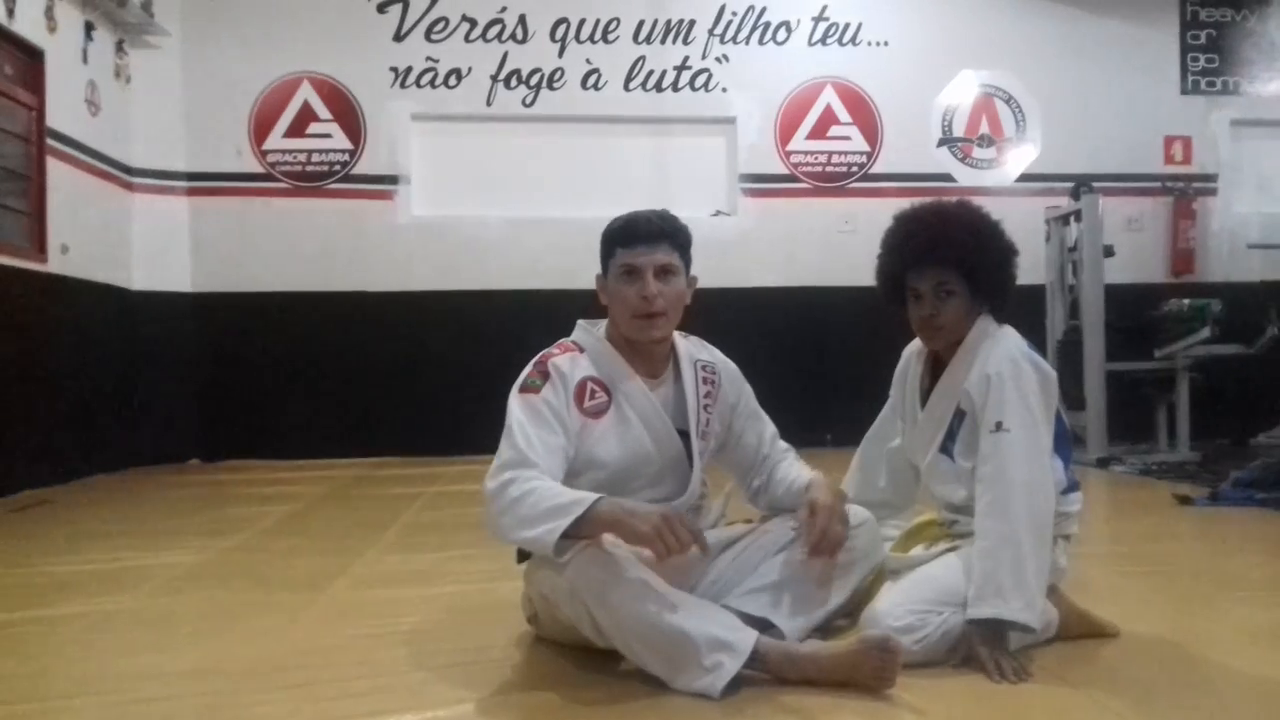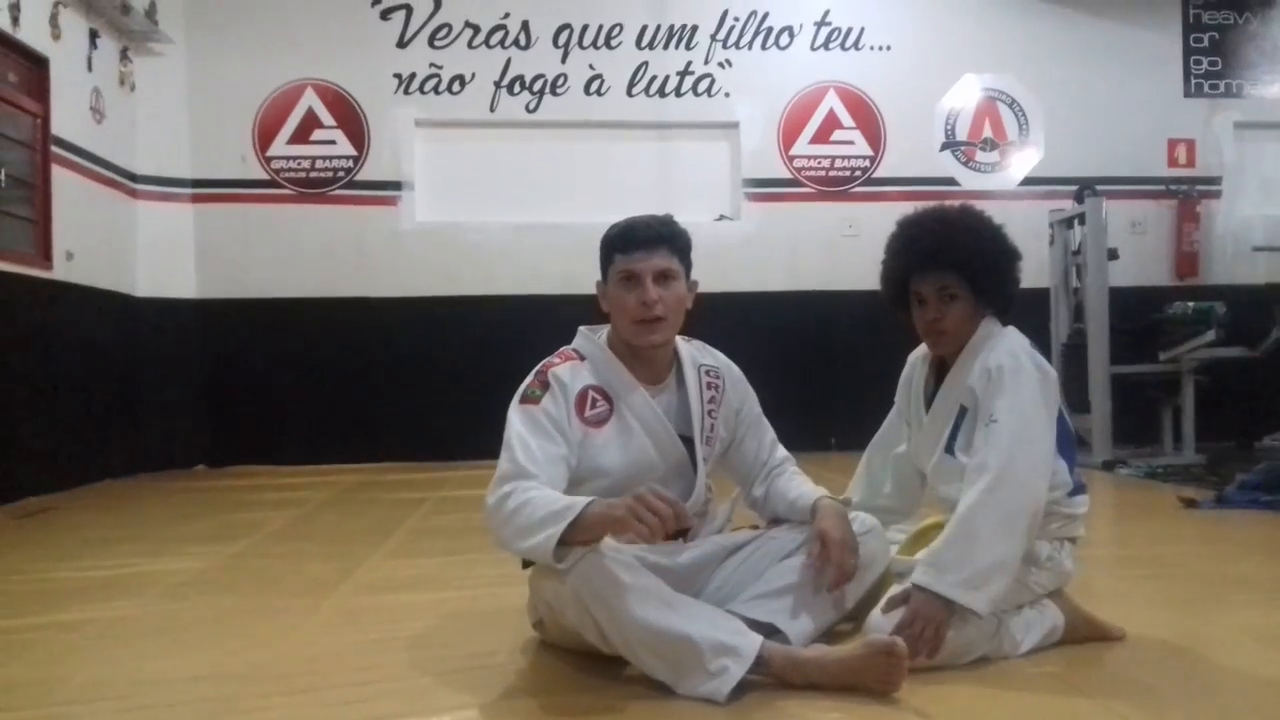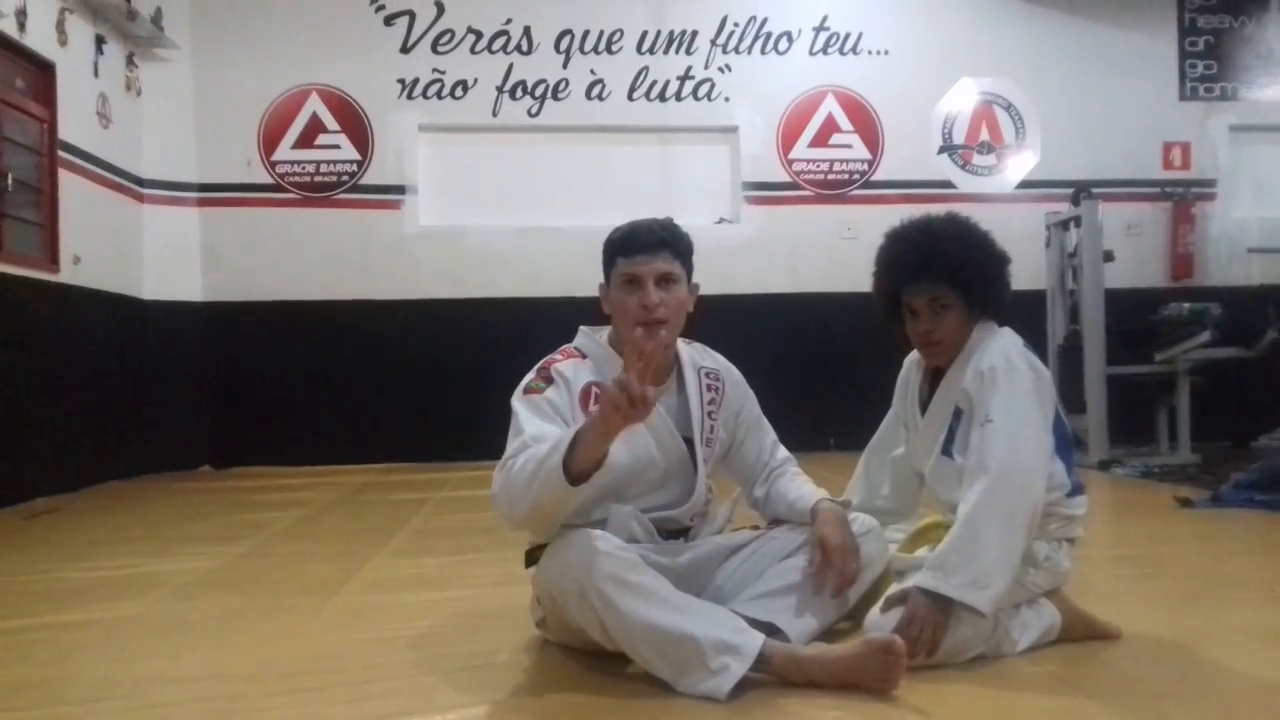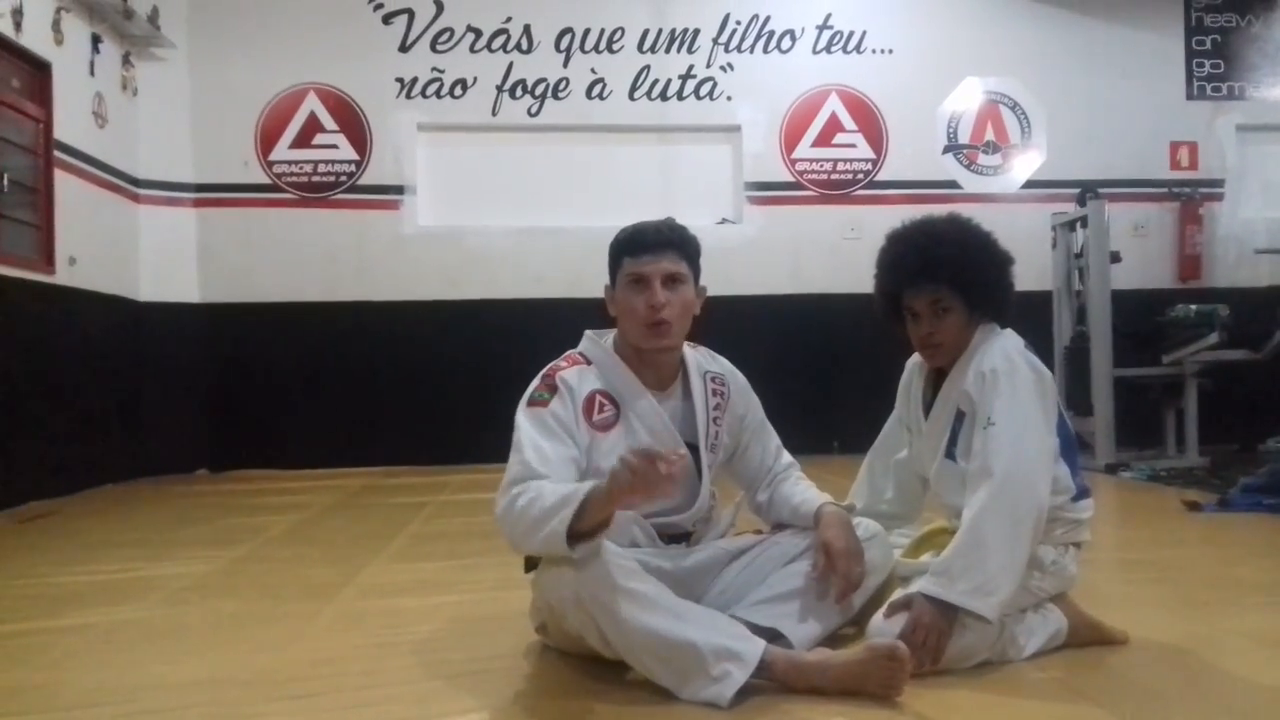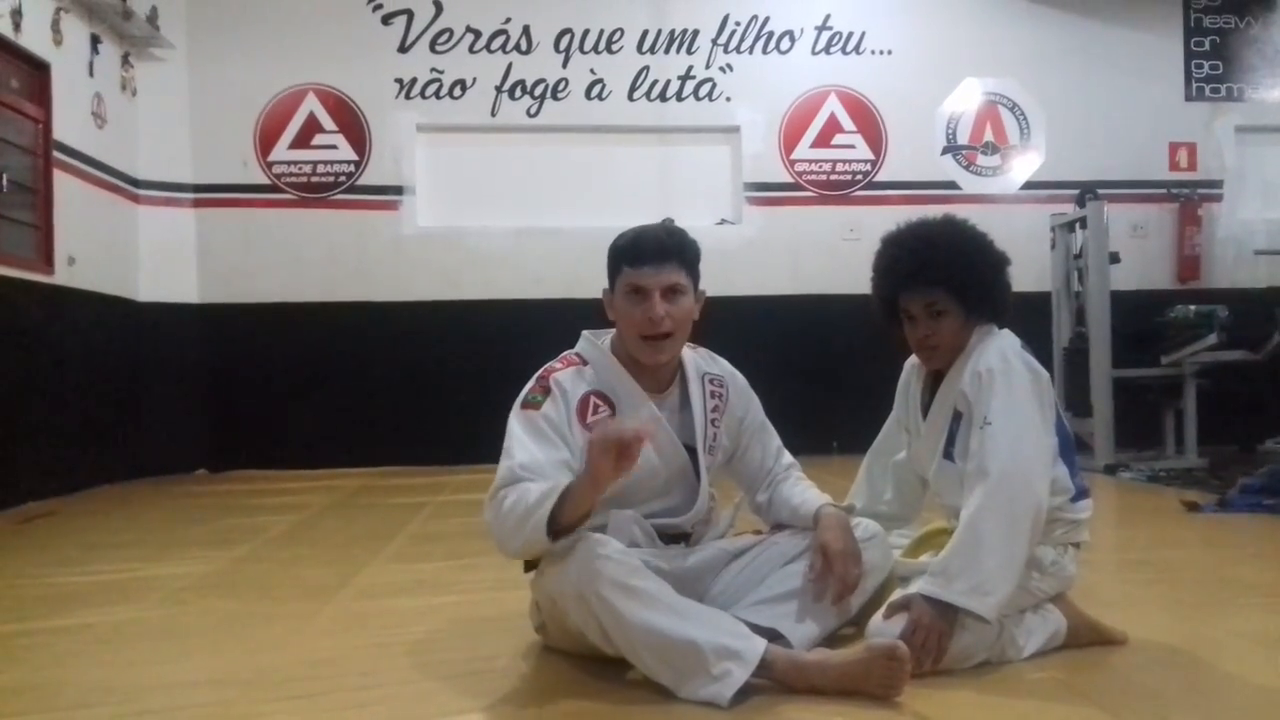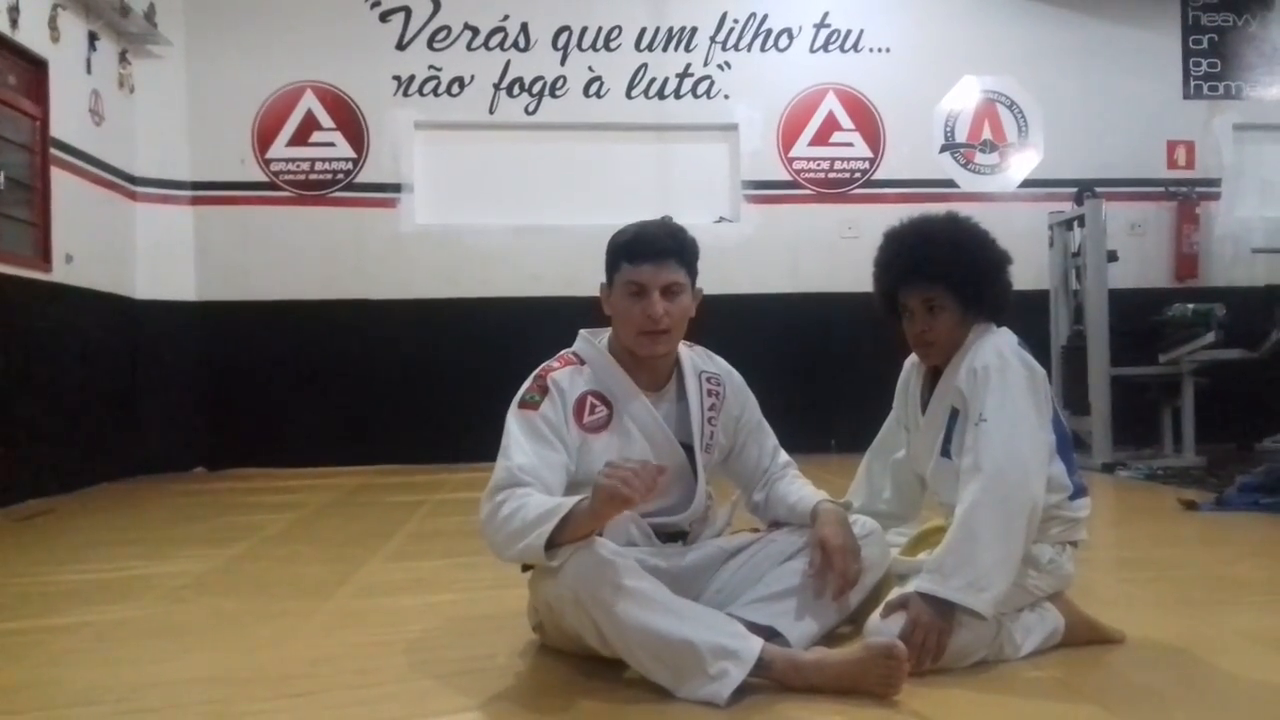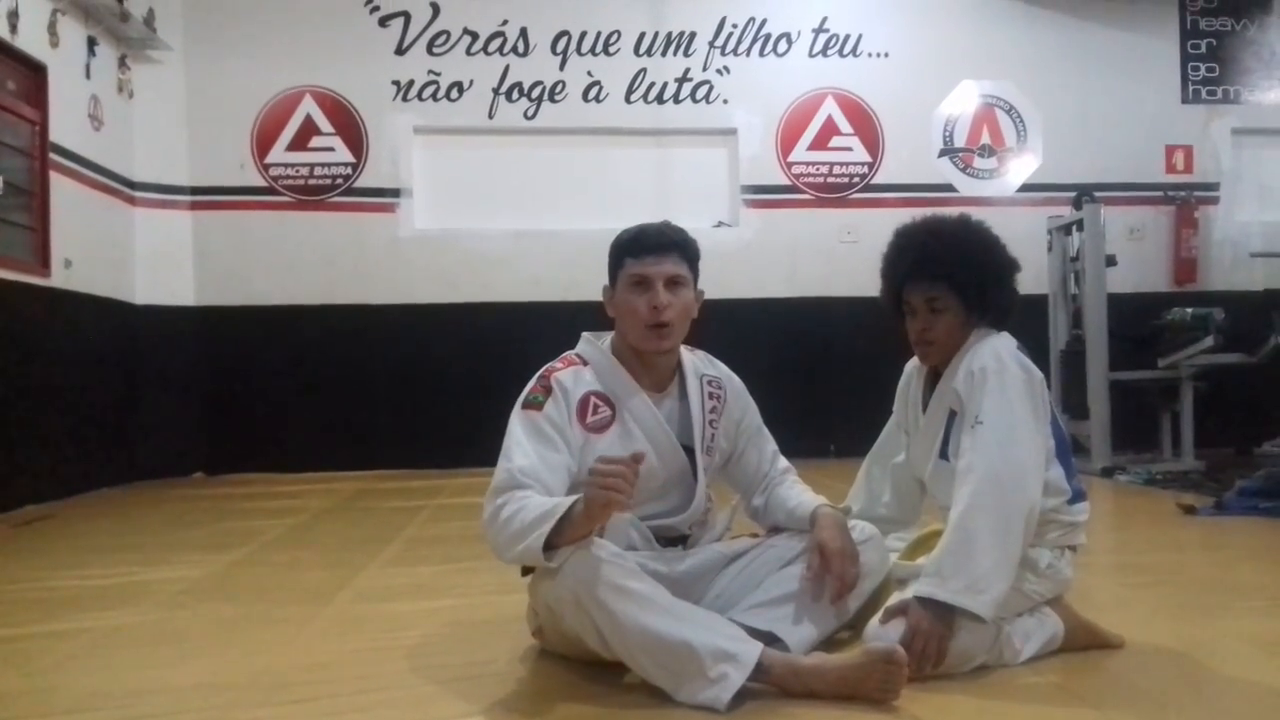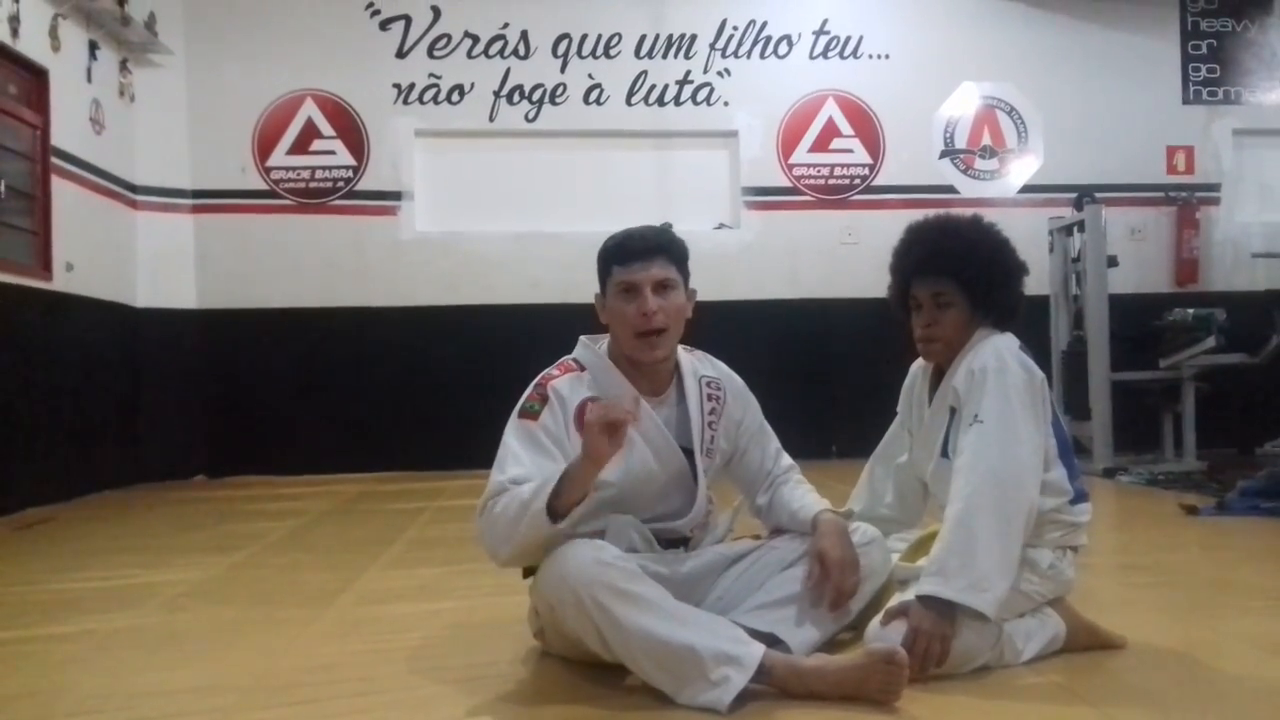
dt=0.4s
person 1, frame 1
left shoulder: (711, 371)
right shoulder: (557, 374)
left elbow: (766, 460)
right elbow: (511, 496)
left wrist: (816, 489)
right wrist: (614, 515)
left hip: (689, 561)
right hip: (602, 567)
left knee: (858, 532)
right knee: (575, 566)
left ankle: (706, 638)
right ankle: (786, 656)
person 1, frame 2
left shoulder: (716, 375)
right shoulder: (558, 384)
left elbow: (770, 471)
right elbow: (512, 510)
left wrist: (825, 508)
right wrist: (606, 514)
left hip: (696, 565)
right hip: (603, 578)
left knee: (863, 538)
right knee: (578, 566)
left ankle: (713, 639)
right ankle: (791, 661)
person 1, frame 3
left shoulder: (714, 375)
right shoulder: (558, 379)
left elbow: (770, 470)
right elbow: (517, 498)
left wrist: (825, 510)
right wrist: (604, 424)
left hip: (697, 563)
right hip: (600, 574)
left knee: (862, 537)
right knee: (576, 560)
left ankle: (714, 640)
right ankle: (791, 658)
person 1, frame 4
left shoulder: (719, 380)
right shoulder: (564, 386)
left elbow: (774, 476)
right elbow: (520, 519)
left wrist: (828, 514)
right wrist: (615, 491)
left hip: (699, 569)
right hip: (600, 584)
left knee: (866, 542)
right knee: (573, 573)
left ankle: (715, 644)
right ankle: (793, 664)
person 1, frame 5
left shoulder: (718, 382)
right shoulder: (558, 388)
left elbow: (774, 476)
right elbow: (509, 520)
left wrist: (827, 515)
right wrist: (589, 487)
left hip: (698, 571)
right hip: (607, 580)
left knee: (866, 543)
right knee: (578, 566)
left ankle: (720, 642)
right ankle: (792, 664)
person 1, frame 6
left shoulder: (715, 380)
right shoulder: (557, 387)
left elbow: (771, 475)
right elbow: (506, 517)
left wrist: (825, 510)
right wrist: (590, 511)
left hip: (696, 569)
right hip: (602, 583)
left knee: (863, 540)
right knee: (575, 570)
left ankle: (726, 640)
right ankle: (789, 663)
person 1, frame 7
left shoulder: (715, 384)
right shoulder: (561, 388)
left elbow: (769, 481)
right elbow: (507, 521)
left wrist: (823, 516)
right wrist: (583, 511)
left hip: (696, 573)
right hip: (601, 586)
left knee: (862, 545)
right knee: (575, 571)
left ankle: (717, 647)
right ankle: (787, 668)
person 1, frame 8
left shoulder: (716, 384)
right shoulder: (559, 394)
left elbow: (774, 478)
right elbow: (500, 529)
left wrist: (826, 522)
right wrist: (584, 469)
left hip: (697, 575)
right hip: (601, 593)
left knee: (865, 547)
right knee: (574, 570)
left ankle: (716, 646)
right ankle: (790, 670)
person 2, frame 1
left shoulder: (1005, 366)
right shoulder: (916, 360)
left elbow: (1016, 501)
right elbow: (886, 461)
left wrist: (992, 612)
left hip: (1018, 543)
right hip: (958, 529)
left knee: (888, 628)
left ankle: (1044, 614)
right ankle: (1022, 607)
person 2, frame 2
left shoulder: (1009, 366)
right shoulder: (921, 365)
left elbow: (1002, 493)
right elbow: (891, 467)
left wrist: (941, 586)
left hip: (1028, 540)
right hip: (967, 532)
left knee: (893, 633)
left ankle: (1052, 618)
right ankle: (1027, 609)
person 2, frame 3
left shoulder: (1003, 367)
right shoulder: (917, 370)
left elbow: (1002, 491)
right elbow: (890, 467)
left wrist: (943, 588)
left hip: (1028, 540)
right hip: (969, 532)
left knee: (892, 631)
left ankle: (1050, 616)
right ankle: (1027, 607)
person 2, frame 4
left shoulder: (1005, 369)
right shoulder: (921, 372)
left elbow: (1008, 496)
right elbow: (893, 469)
left wrist: (947, 594)
left hip: (1033, 544)
right hip: (976, 536)
left knee: (896, 638)
left ankle: (1056, 621)
right ankle: (1032, 610)
person 2, frame 5
left shoulder: (1001, 369)
right shoulder: (918, 373)
left elbow: (1007, 494)
right elbow: (892, 470)
left wrist: (946, 595)
left hip: (1032, 545)
right hip: (976, 537)
left knee: (895, 639)
left ankle: (1055, 621)
right ankle: (1032, 612)
person 2, frame 6
left shoulder: (998, 366)
right shoulder: (918, 370)
left elbow: (1001, 491)
right elbow: (892, 468)
left wrist: (944, 593)
left hip: (1030, 543)
right hip: (975, 536)
left knee: (894, 636)
left ankle: (1054, 620)
right ankle: (1029, 608)
person 2, frame 7
left shoulder: (996, 370)
right shoulder: (919, 374)
left elbow: (994, 494)
right elbow: (891, 473)
left wrist: (944, 598)
left hip: (1029, 548)
right hip: (978, 542)
left knee: (894, 642)
left ankle: (1053, 625)
right ankle: (1028, 615)
person 2, frame 8
left shoulder: (998, 369)
right shoulder: (924, 374)
left elbow: (990, 492)
right elbow: (894, 475)
left wrist: (943, 597)
left hip: (1031, 548)
right hip: (984, 542)
left knee: (897, 643)
left ankle: (1056, 626)
right ankle: (1030, 614)
